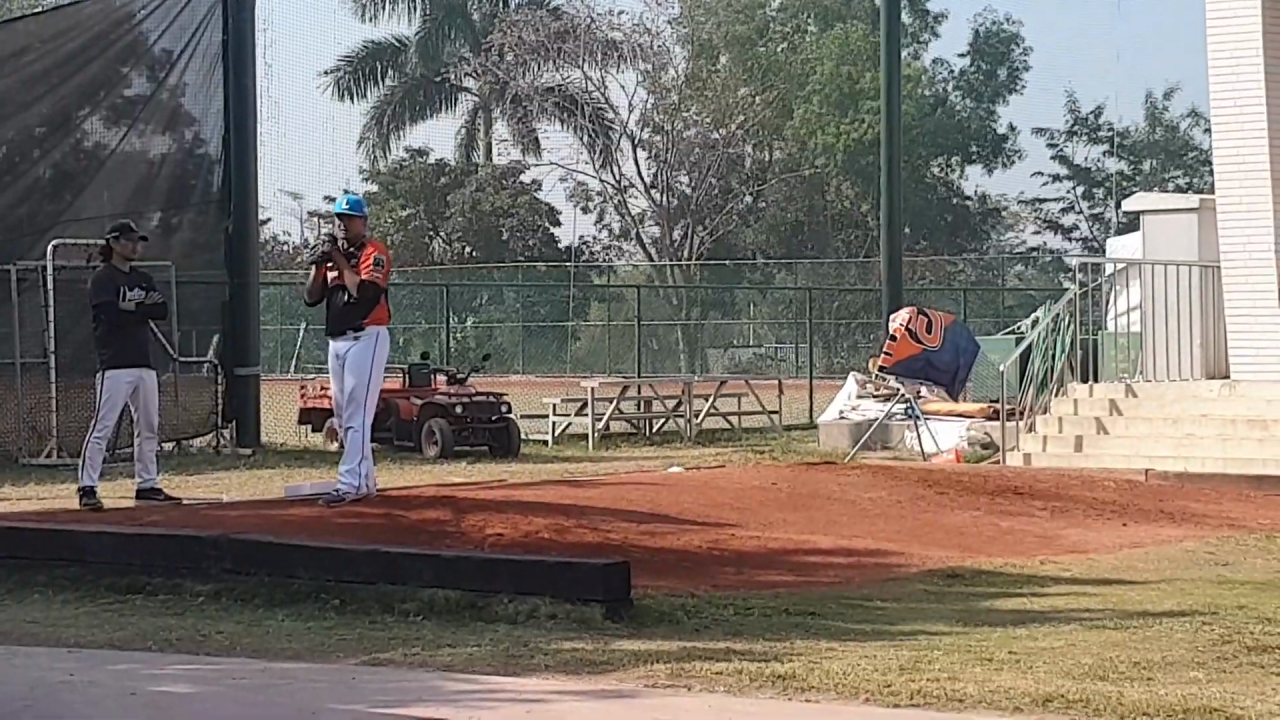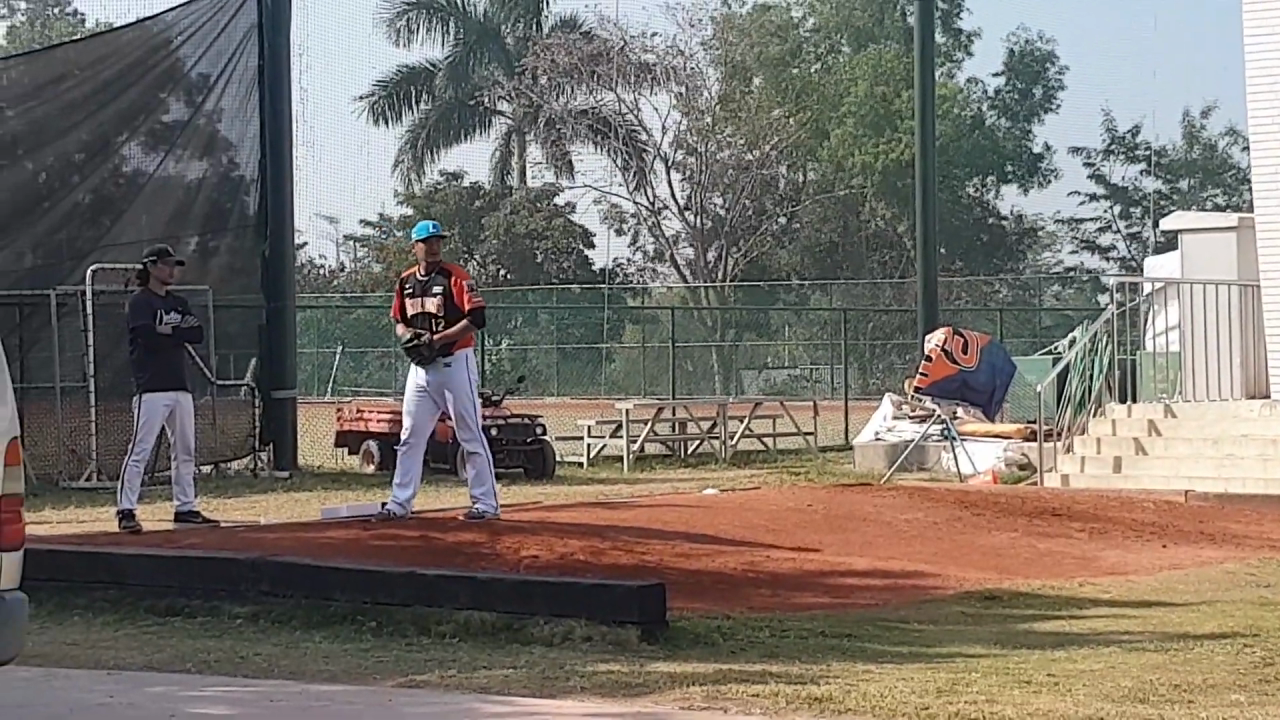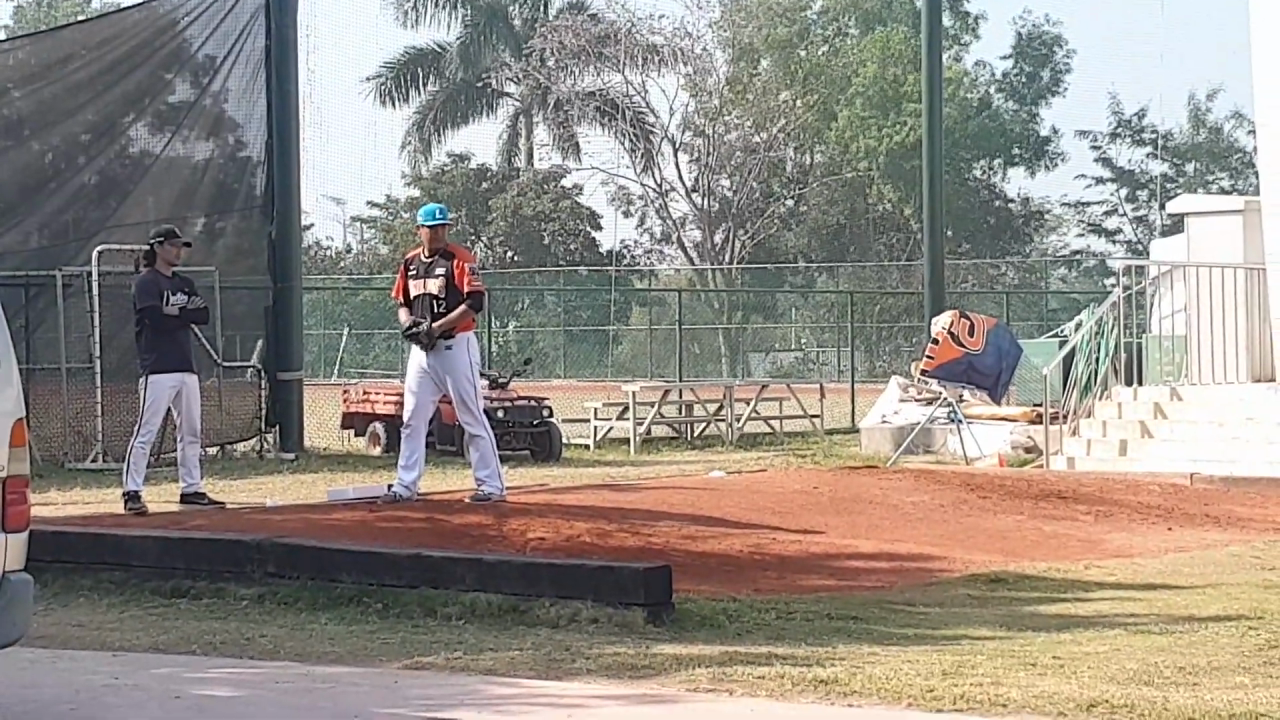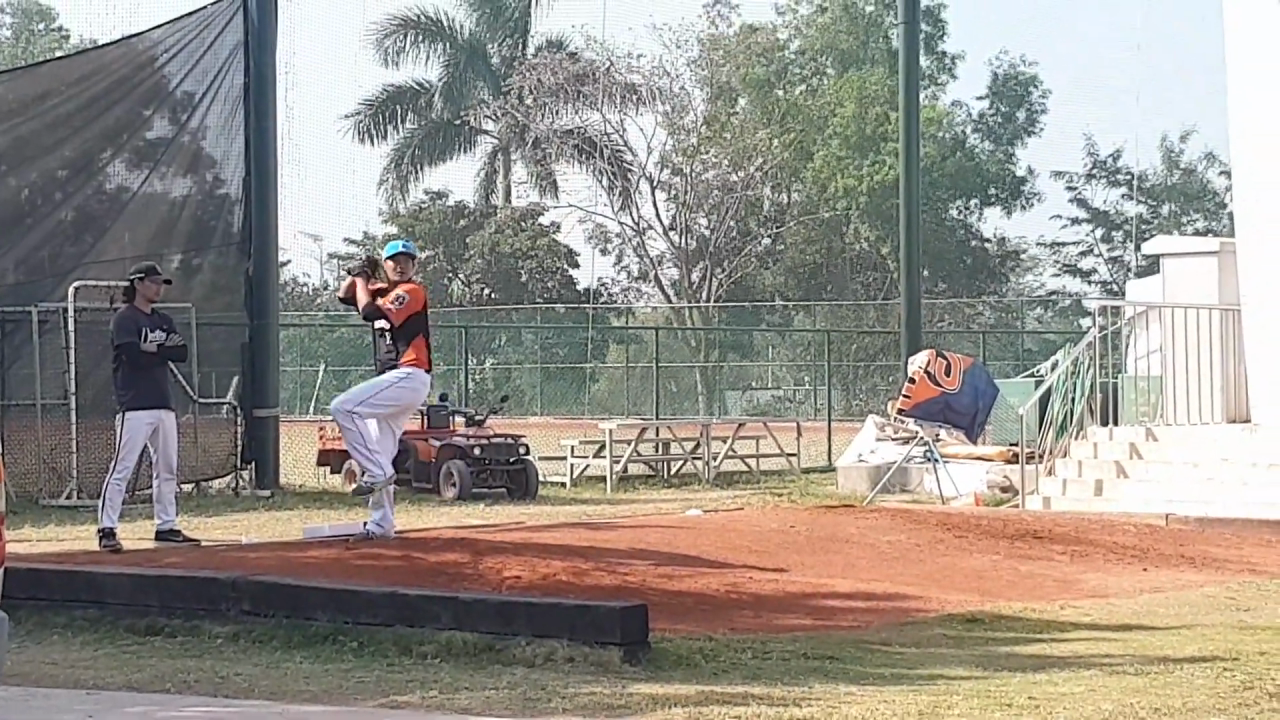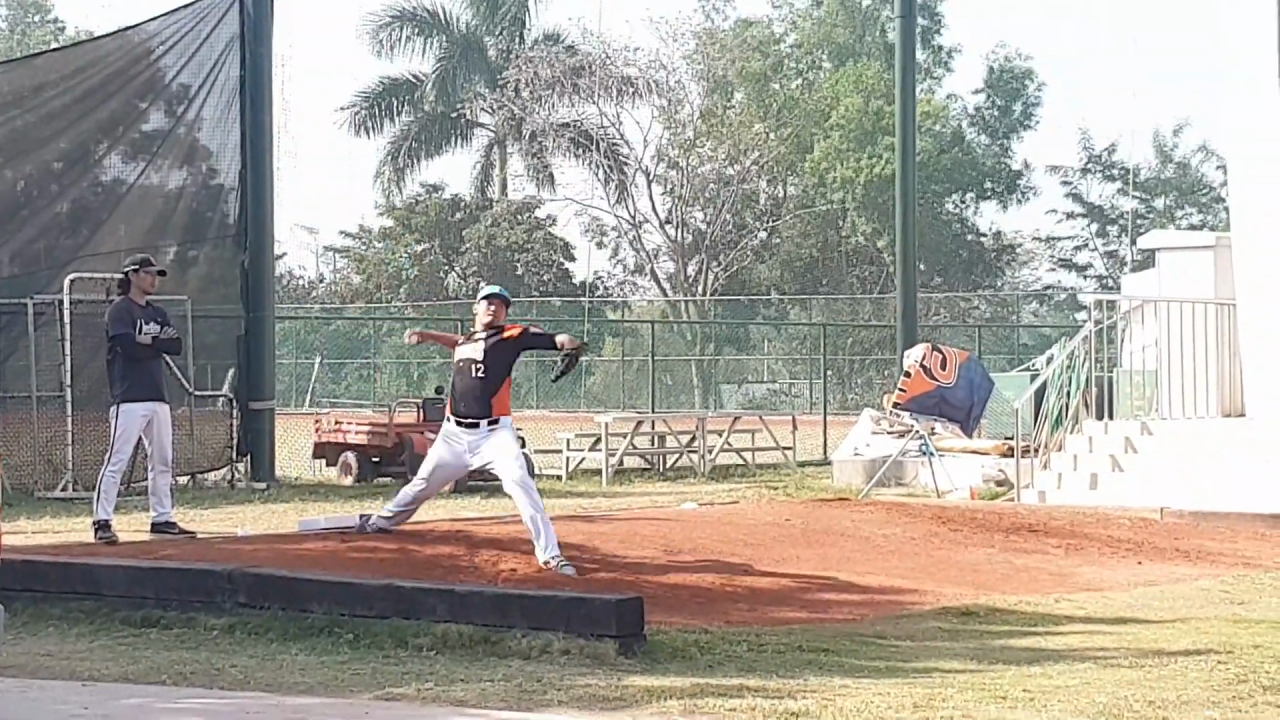
dt=1s
person 1, frame 1
left shoulder: (375, 251)
right shoulder: (332, 254)
left elbow: (364, 290)
right elbow: (311, 298)
left wrist: (339, 258)
right wrist: (318, 263)
left hip: (367, 338)
right hip: (338, 341)
left knee: (356, 413)
right knee: (343, 415)
left ankle: (351, 483)
right ankle: (364, 480)
person 1, frame 2
left shoulder: (457, 277)
right shoulder: (405, 282)
left elbow: (476, 319)
right elbow: (399, 322)
left wrist: (437, 339)
right wrist: (408, 334)
left hip: (455, 364)
right hip: (421, 366)
left knee: (470, 435)
right knee: (411, 436)
left ankle: (486, 503)
right ankle: (399, 504)
person 1, frame 3
left shoulder: (460, 258)
right shoulder: (410, 262)
left elbow: (475, 303)
right elbow: (402, 303)
left wrist: (436, 327)
right wrist: (408, 321)
left hip: (456, 346)
right hip: (422, 350)
left knee: (472, 417)
right knee: (412, 419)
left ankle: (492, 485)
right ankle: (405, 485)
person 1, frame 4
left shoulder: (411, 292)
right shoulder: (382, 291)
left elbow: (370, 312)
right elbow: (345, 294)
left wrist: (362, 282)
right wrist: (356, 277)
left hip: (407, 379)
right hip: (389, 381)
left knee: (342, 408)
right knee: (378, 451)
left ankle: (376, 473)
right ankle: (380, 524)
person 1, frame 5
left shoulder: (510, 337)
right shoulder: (465, 342)
left elbow: (547, 339)
left wrist: (564, 341)
right wrist: (426, 335)
left hip: (496, 433)
right hip: (455, 433)
left knee: (519, 483)
right knee: (421, 486)
left ankle: (550, 554)
right ankle: (381, 521)
person 2, frame 1
left shoulder: (144, 279)
right shoulder: (102, 278)
left elbow: (162, 311)
right elbow: (112, 315)
left wrist: (132, 307)
right wrist: (144, 308)
left hip: (144, 363)
right hip: (115, 365)
left knee: (149, 428)
right knee: (102, 427)
left ankle: (147, 485)
right ankle: (87, 488)
person 2, frame 2
left shoulder: (179, 303)
right shoulder: (139, 302)
left elbow: (198, 335)
right elbow: (150, 338)
left wrist: (169, 331)
right wrist: (180, 332)
left hip: (180, 387)
right hip: (151, 389)
left knee: (185, 451)
right knee: (140, 451)
left ankle: (185, 508)
right ankle: (126, 511)
person 2, frame 3
left shoulder: (185, 283)
right shoulder: (145, 282)
left elbow: (204, 316)
right elbow: (157, 319)
left wrist: (176, 312)
right wrist: (187, 312)
left hip: (186, 368)
right hip: (158, 370)
left knee: (191, 432)
right knee: (146, 432)
left ankle: (191, 490)
right ankle: (132, 492)
person 2, frame 4
left shoulder: (164, 320)
right shoulder: (124, 318)
left elbow: (182, 353)
right elbow: (134, 356)
left wrist: (154, 349)
right wrist: (165, 350)
left hip: (164, 405)
right hip: (135, 407)
left knee: (167, 469)
right knee: (122, 469)
left ankle: (166, 527)
right ankle: (107, 529)
person 2, frame 5
left shoulder: (159, 313)
right shoulder: (119, 310)
left elbow: (176, 346)
right elbow: (129, 348)
left wrist: (149, 340)
right wrist: (160, 342)
left hip: (158, 397)
right hip: (129, 399)
left knee: (162, 461)
right knee: (117, 461)
left ankle: (162, 519)
right ankle: (102, 522)
